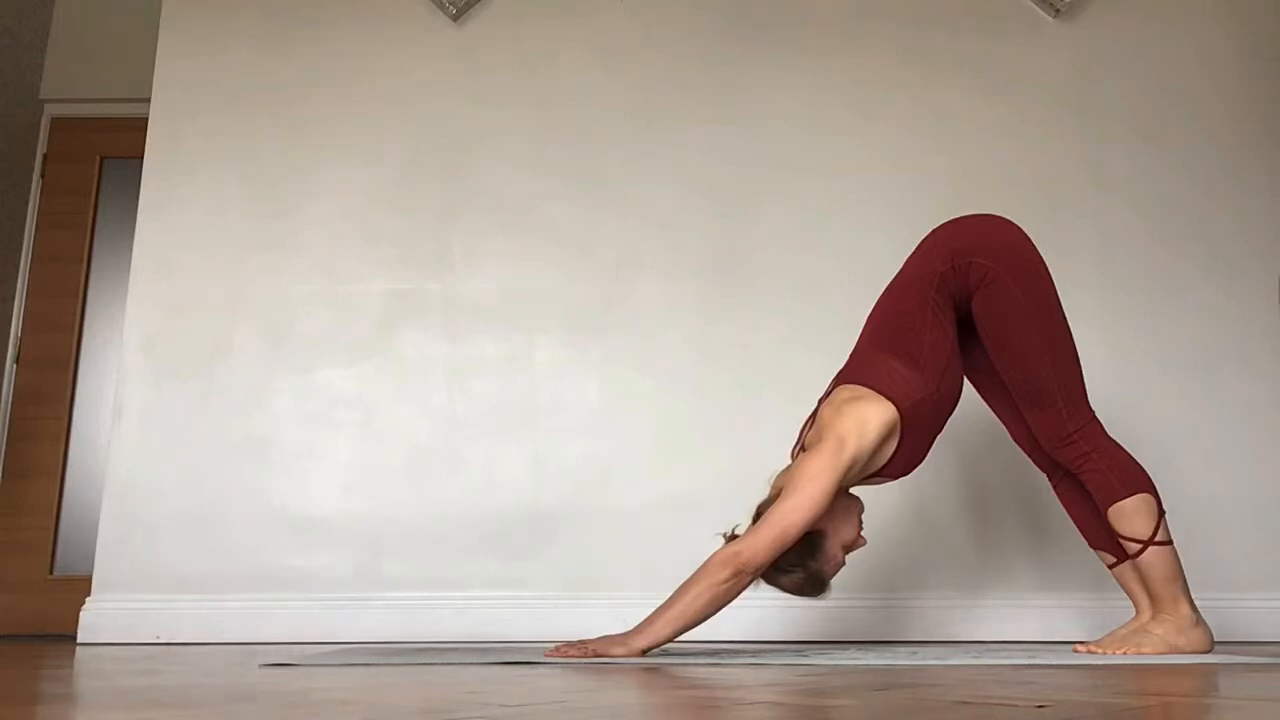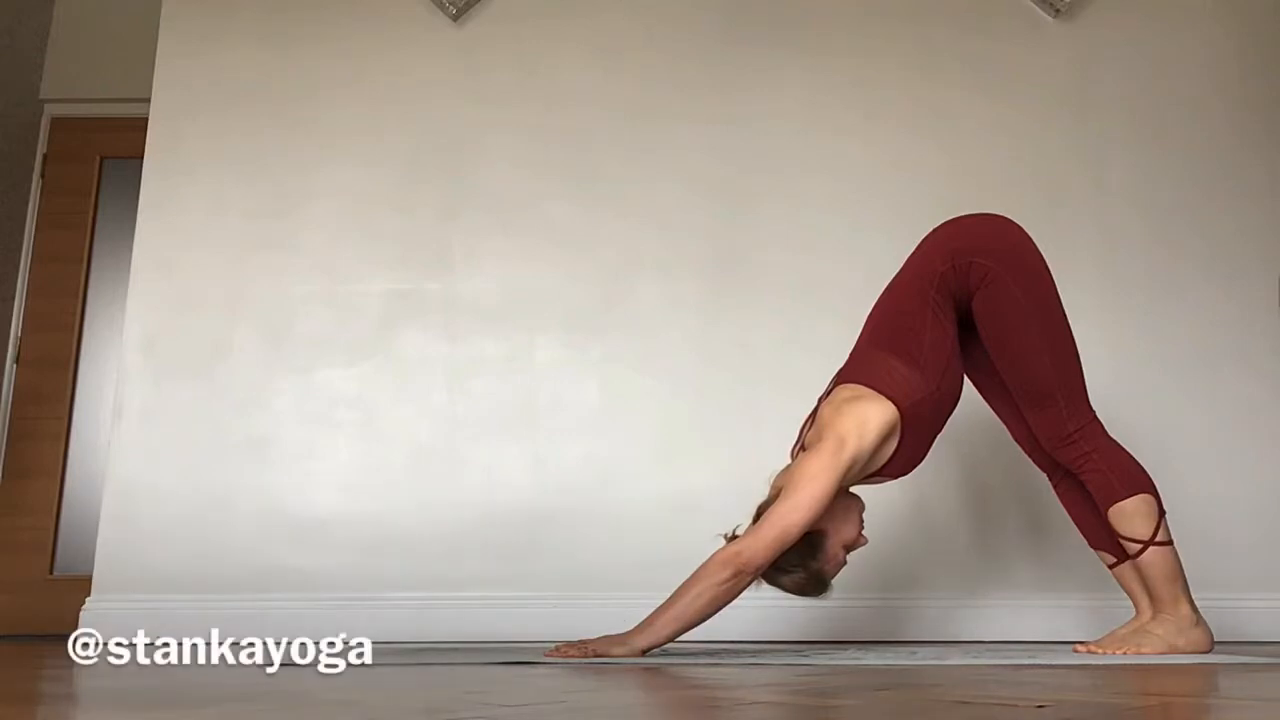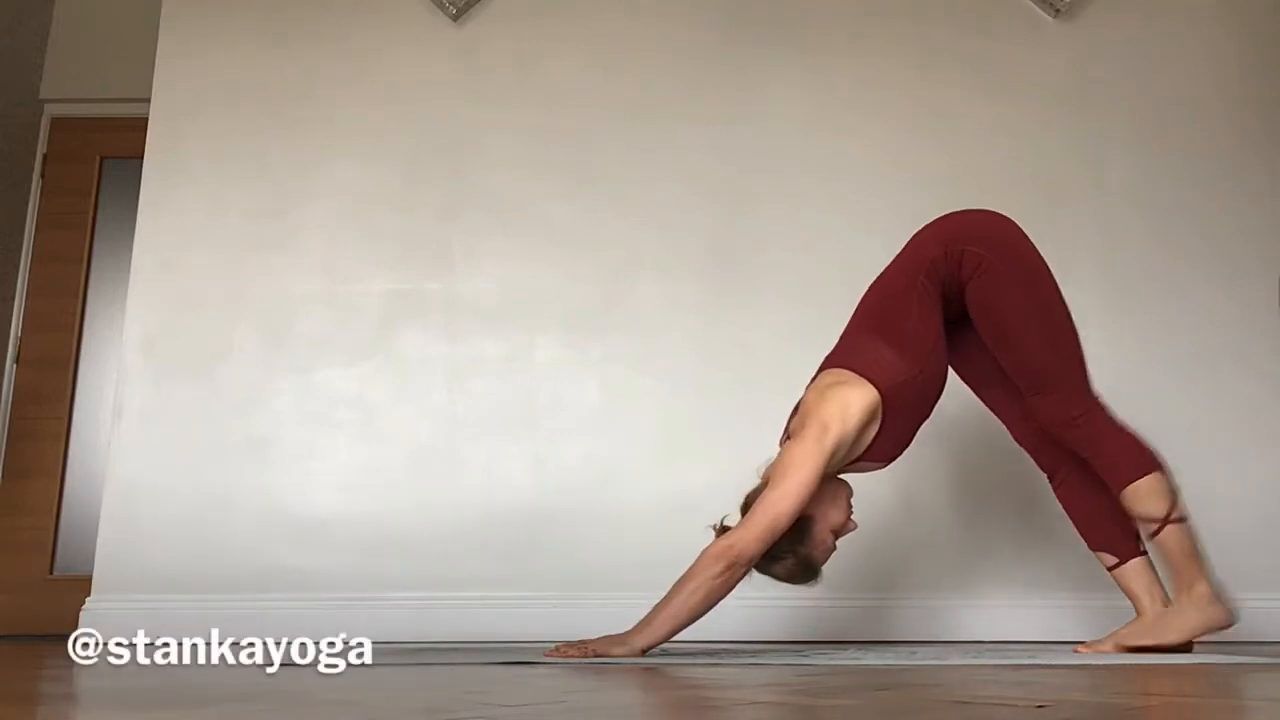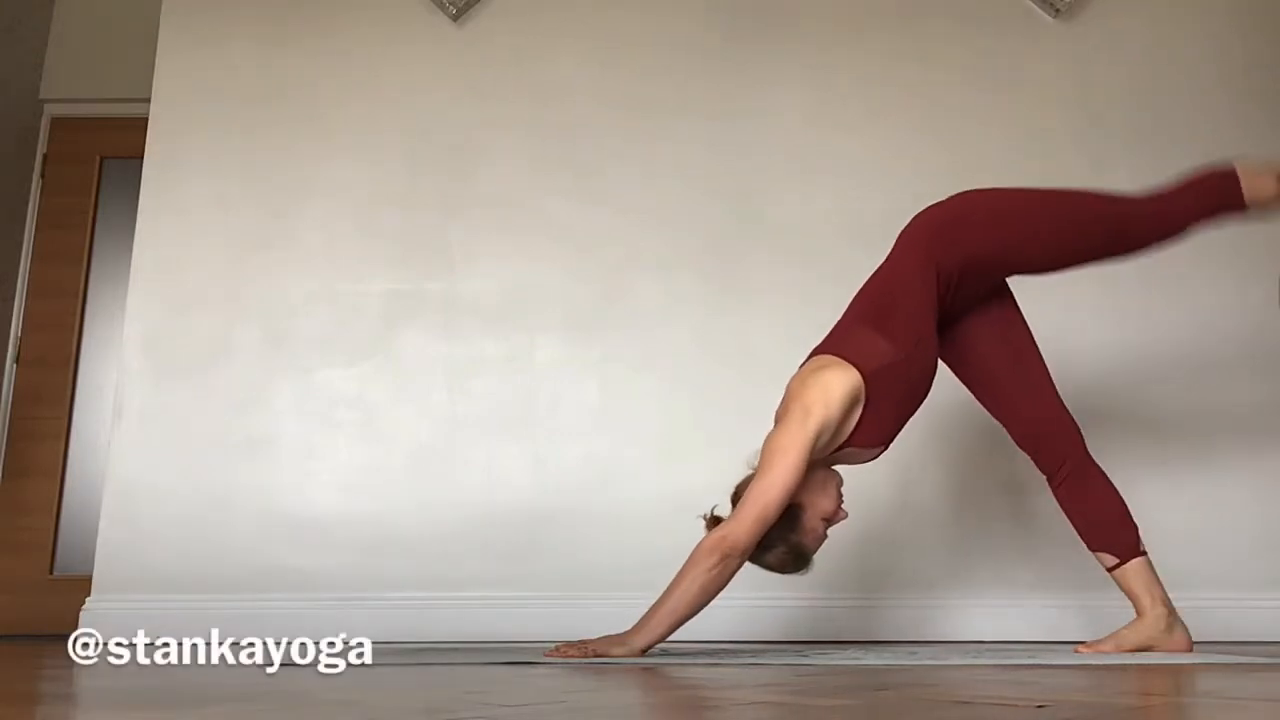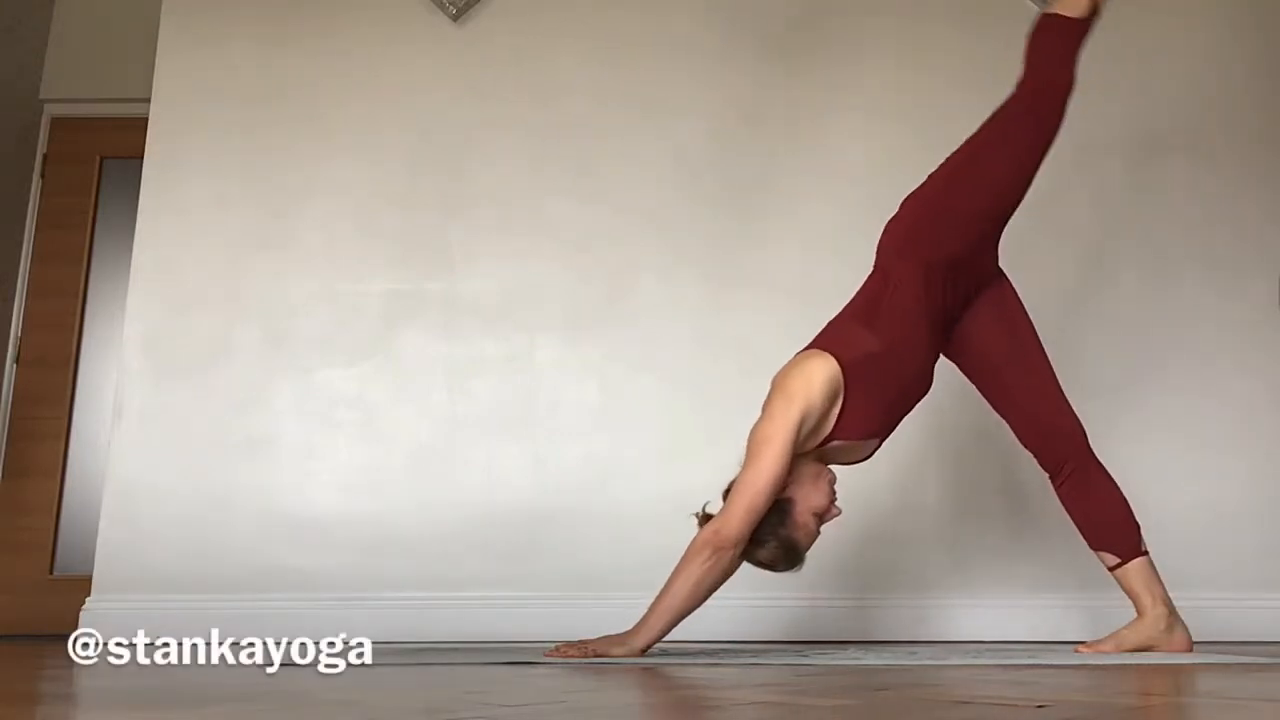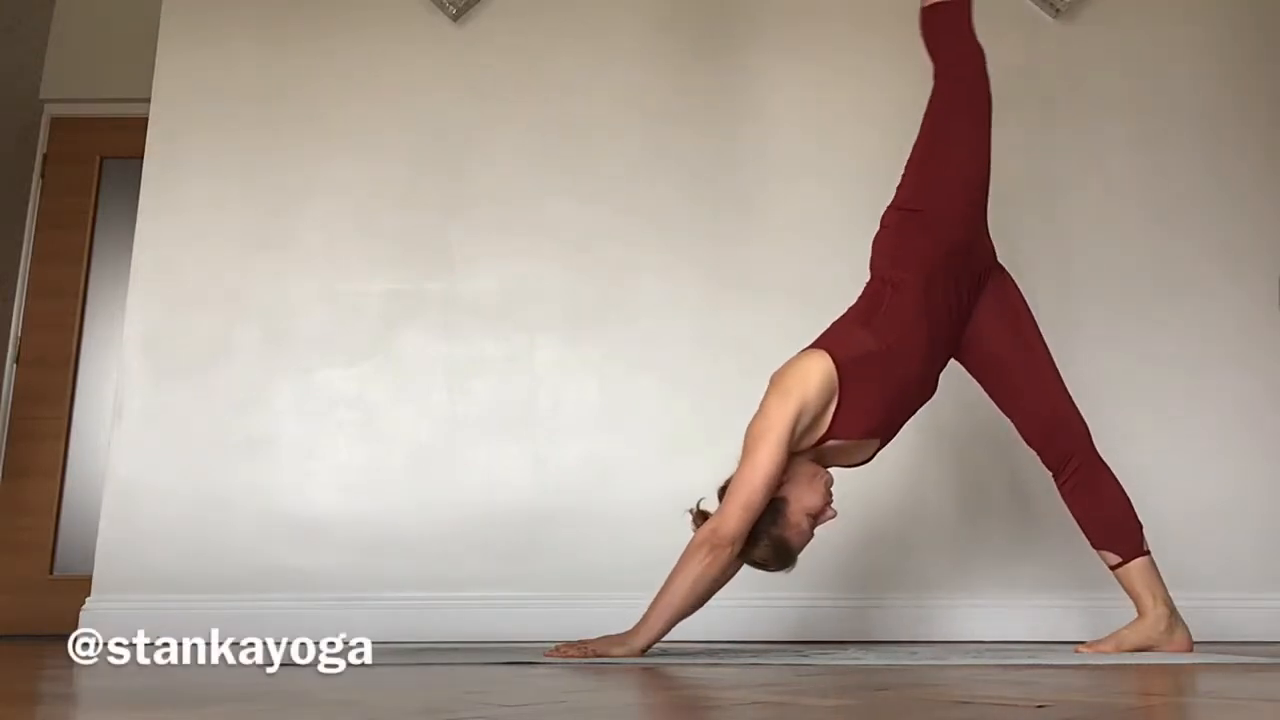
dt=0.5s
person 1, frame 1
left shoulder: (831, 458)
right shoulder: (816, 467)
left elbow: (738, 560)
right elbow: (741, 562)
left wrist: (635, 640)
right wrist: (637, 638)
left hip: (977, 262)
right hip: (959, 292)
left knee: (1071, 437)
right knee: (1054, 453)
left ankle: (1179, 616)
right ankle: (1151, 612)
person 1, frame 2
left shoulder: (832, 456)
right shoulder: (815, 470)
left elbow: (739, 560)
right elbow: (742, 562)
left wrist: (634, 641)
right wrist: (637, 639)
left hip: (978, 258)
right hip: (959, 288)
left knee: (1070, 436)
right knee: (1054, 453)
left ankle: (1179, 616)
right ankle: (1151, 612)
person 1, frame 3
left shoulder: (818, 450)
right shoulder: (812, 457)
left elbow: (731, 553)
right elbow: (735, 555)
left wrist: (634, 639)
right wrist: (636, 638)
left hip: (970, 252)
right hip: (949, 294)
left knee: (1073, 413)
right knee: (1056, 445)
left ankle: (1195, 588)
right ankle: (1154, 613)
person 1, frame 4
left shoulder: (804, 429)
right shoulder: (807, 443)
left elbow: (725, 543)
right elbow: (729, 546)
left wrist: (635, 639)
right wrist: (636, 640)
left hip: (956, 245)
right hip: (951, 294)
left knee: (1146, 220)
right knee: (1057, 450)
right ankle: (1158, 617)
person 1, frame 5
left shoulder: (791, 416)
left elbow: (721, 540)
right elbow: (725, 545)
left wrist: (636, 638)
left hip: (935, 254)
right hip: (944, 294)
left knee: (1040, 95)
right knee: (1058, 445)
person 1, frame 6
left shoulder: (791, 407)
left elbow: (719, 539)
right elbow: (724, 543)
left wrist: (637, 638)
left hip: (932, 260)
right hip: (939, 288)
right knee: (1063, 445)
